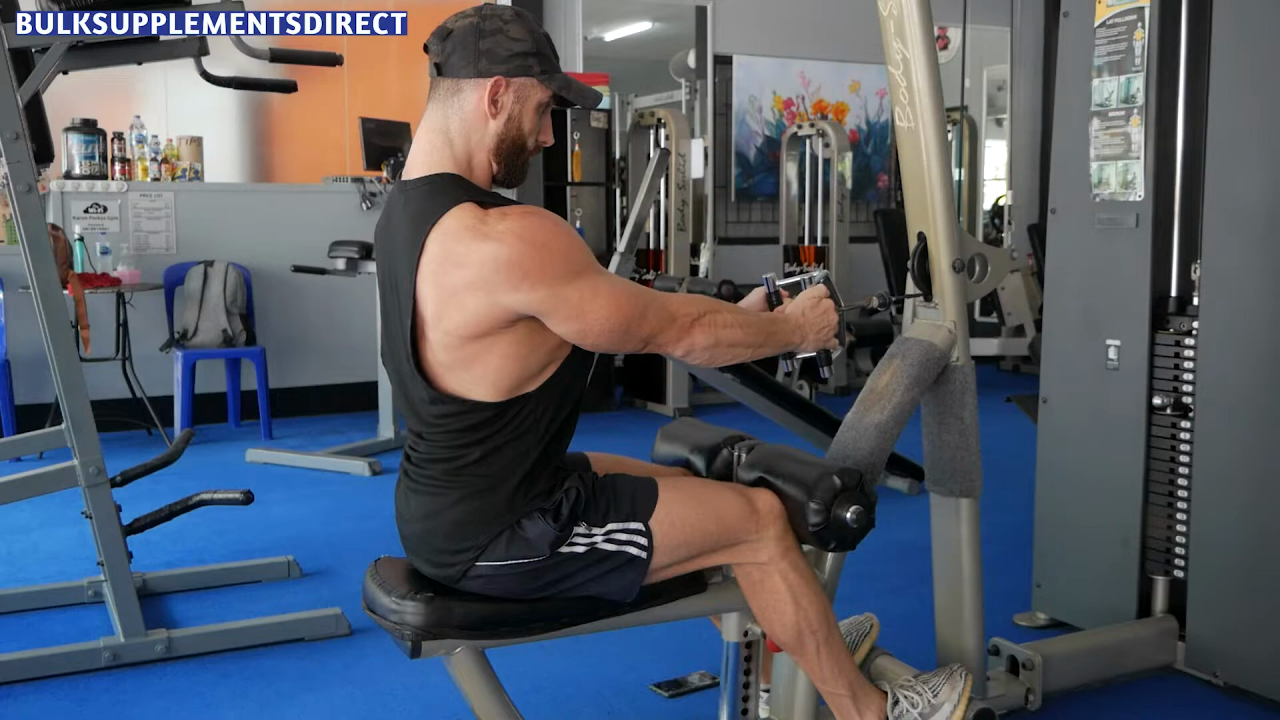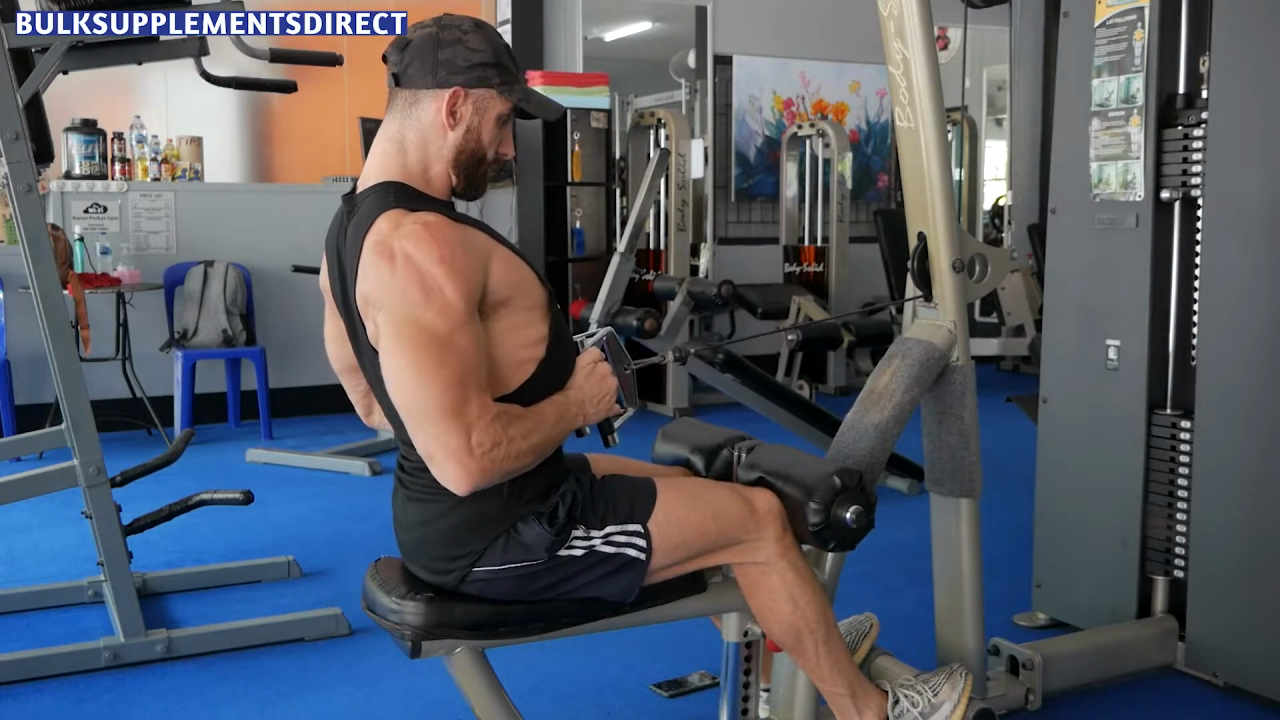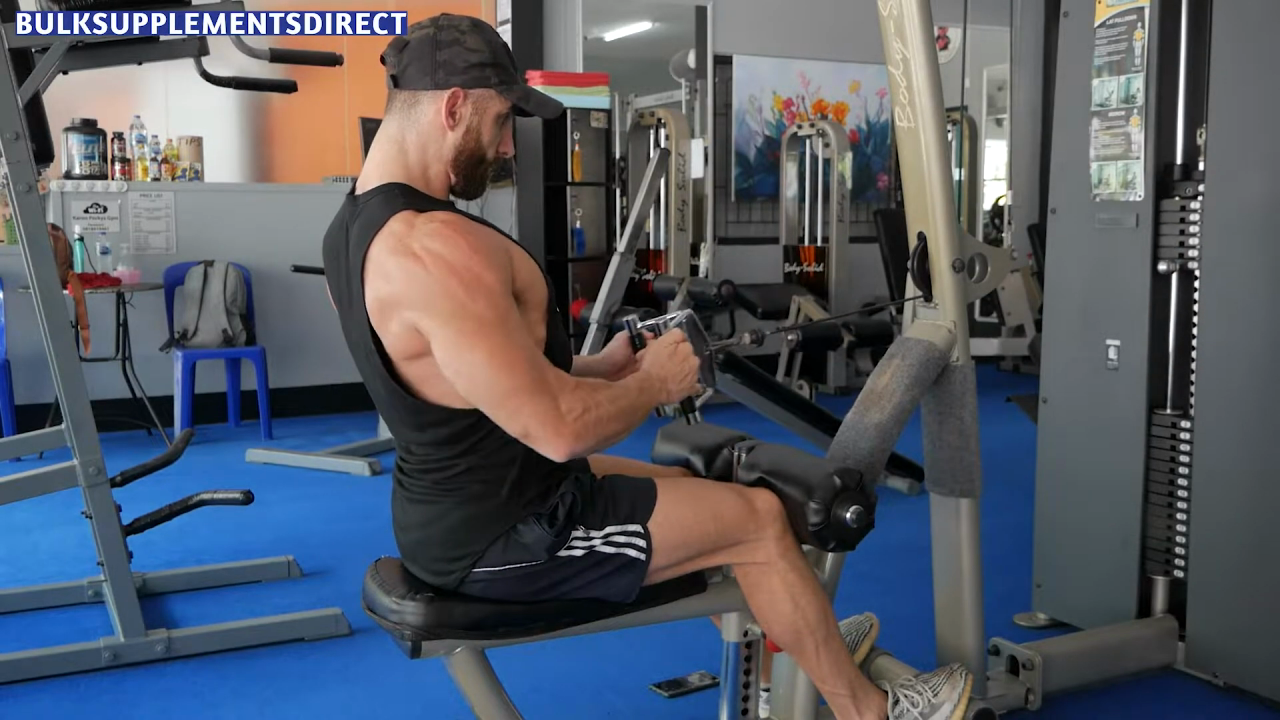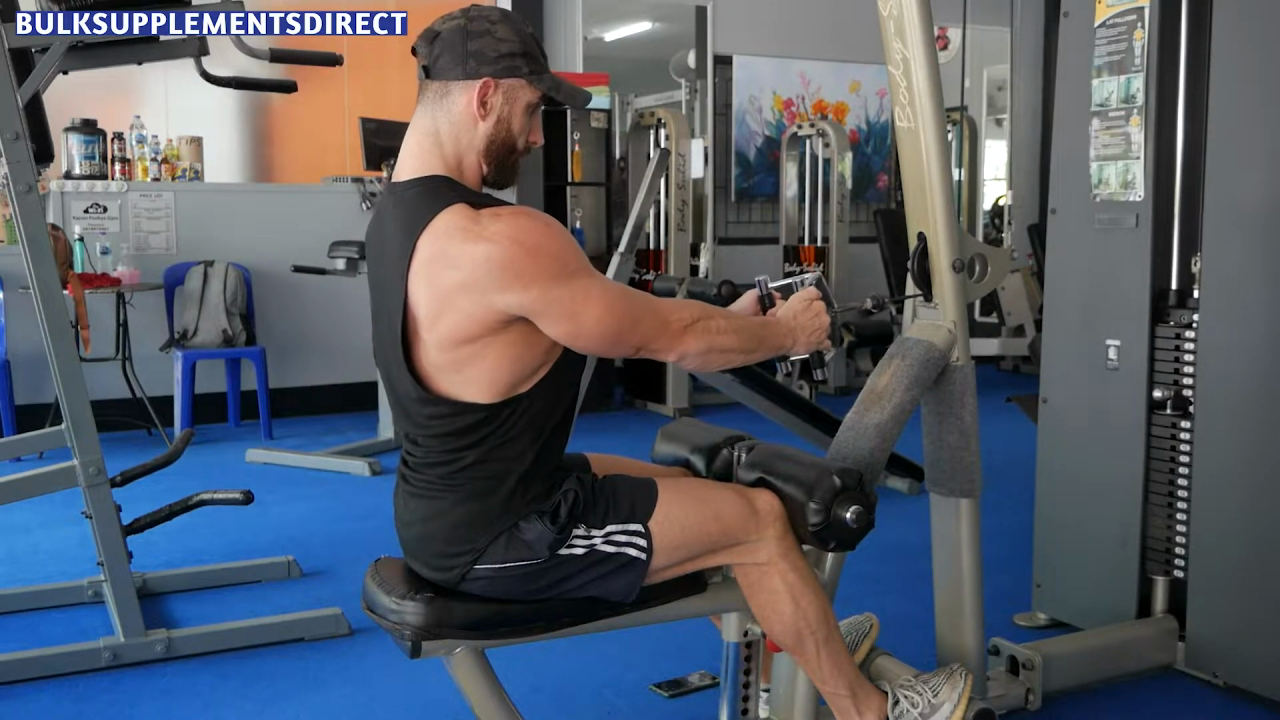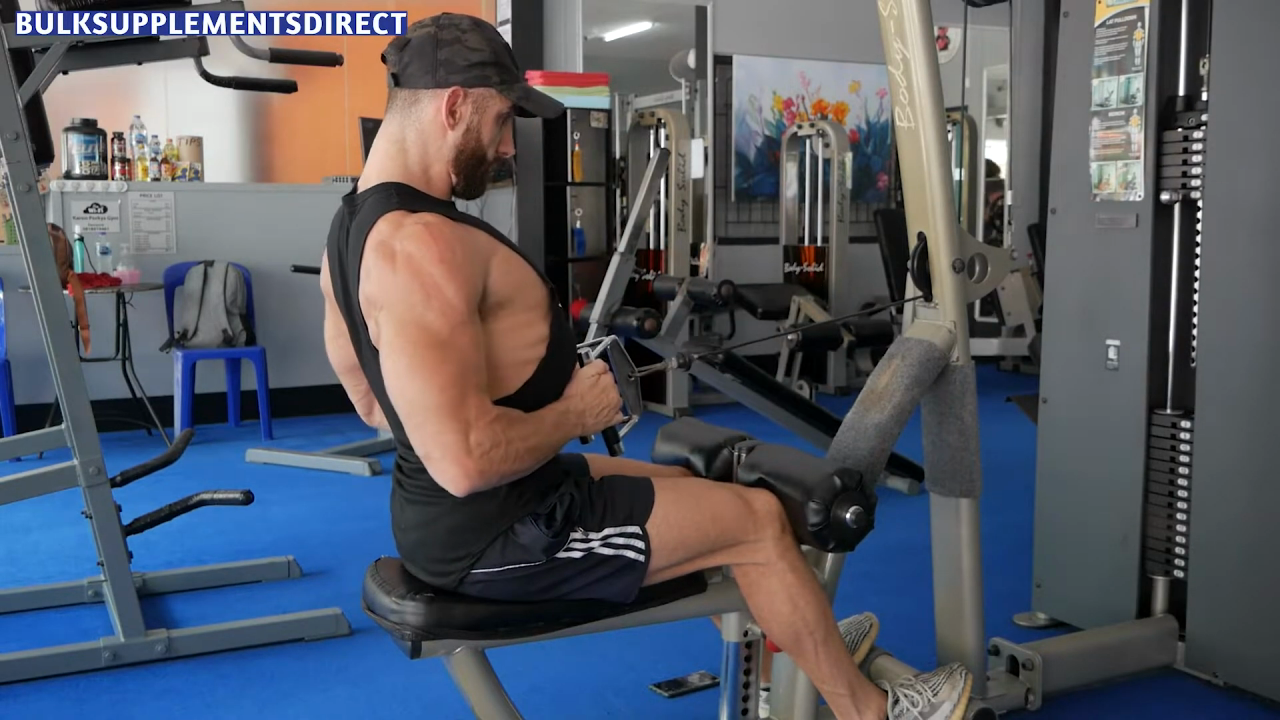
dt=1s
person 1, frame 1
left shoulder: (413, 205)
right shoulder: (503, 241)
right elbow: (676, 331)
left wrist: (741, 317)
right wrist: (794, 328)
left hip: (452, 502)
right hip: (501, 532)
left knee: (700, 490)
right knee: (758, 519)
left ankle: (797, 648)
person 1, frame 2
left shoulder: (357, 225)
right shoulder: (419, 247)
right elbow: (466, 459)
left wrist: (548, 382)
right wrist: (576, 403)
left hip: (444, 515)
right hip: (499, 532)
left knee: (687, 487)
right knee: (758, 518)
left ankle: (800, 649)
person 1, frame 3
left shoulder: (357, 227)
right shoulder: (435, 250)
right elbow: (559, 431)
left wrist: (595, 369)
right wrist: (656, 383)
left hip: (448, 509)
right hip: (500, 534)
left knee: (688, 488)
right knee: (757, 519)
left ankle: (800, 648)
person 1, frame 4
left shoulder: (403, 209)
right shoulder: (496, 241)
right elbow: (668, 336)
left wrist: (734, 320)
right wrist: (787, 332)
left hip: (448, 505)
right hip: (500, 535)
left knee: (689, 487)
right knee: (758, 520)
left ankle: (801, 649)
person 1, frame 5
left shoulder: (359, 224)
right shoulder: (421, 247)
right elbow: (466, 459)
left wrist: (550, 380)
right wrist: (574, 415)
left hip: (445, 515)
right hip: (500, 533)
left knee: (689, 488)
right knee: (757, 519)
left ankle: (798, 650)
